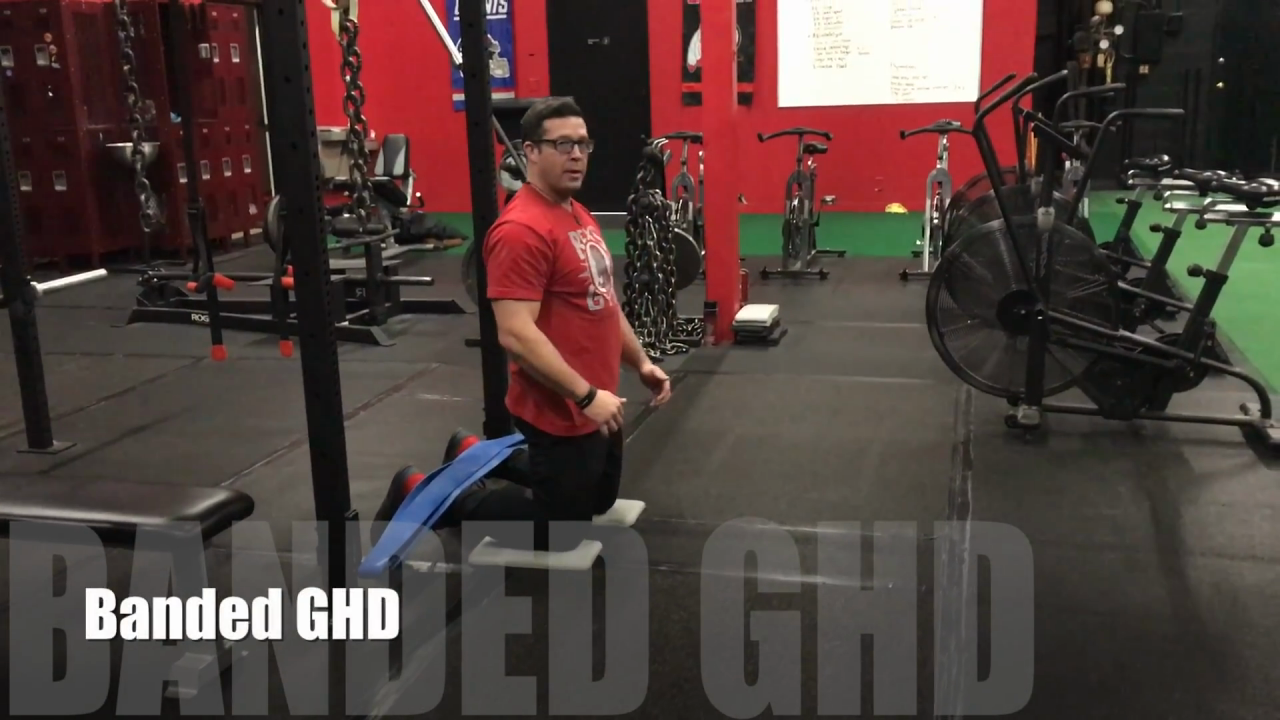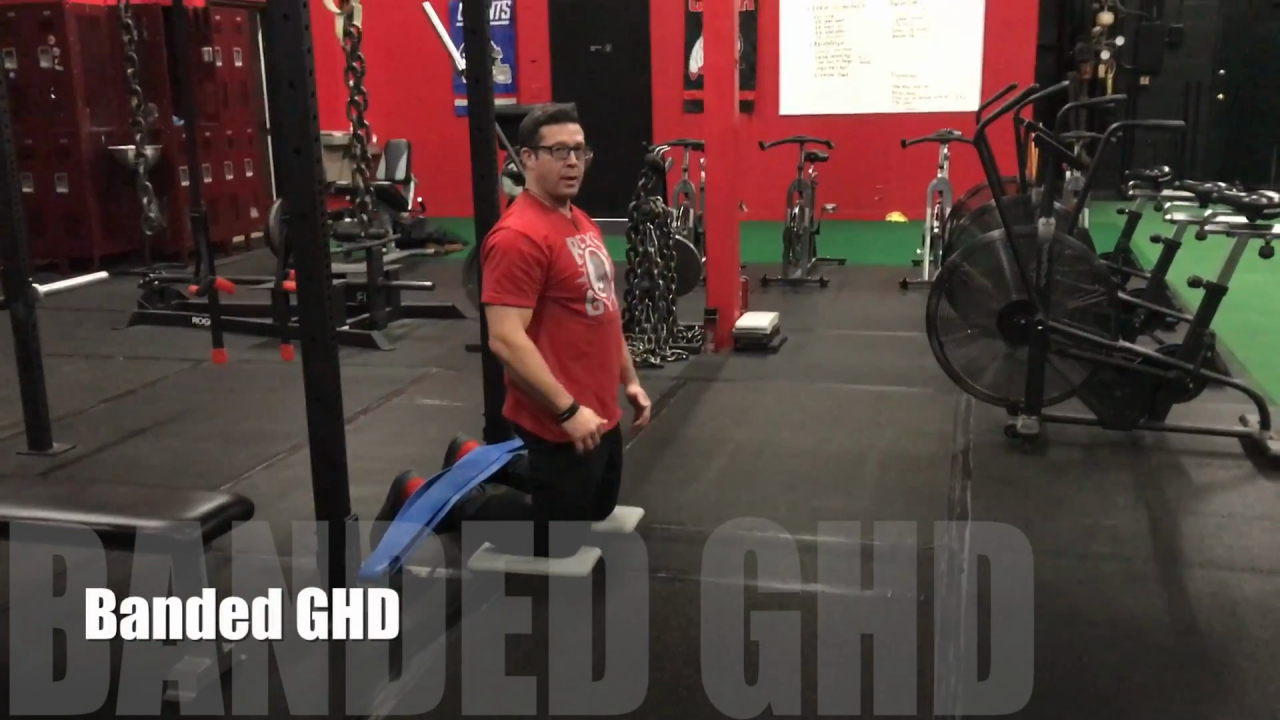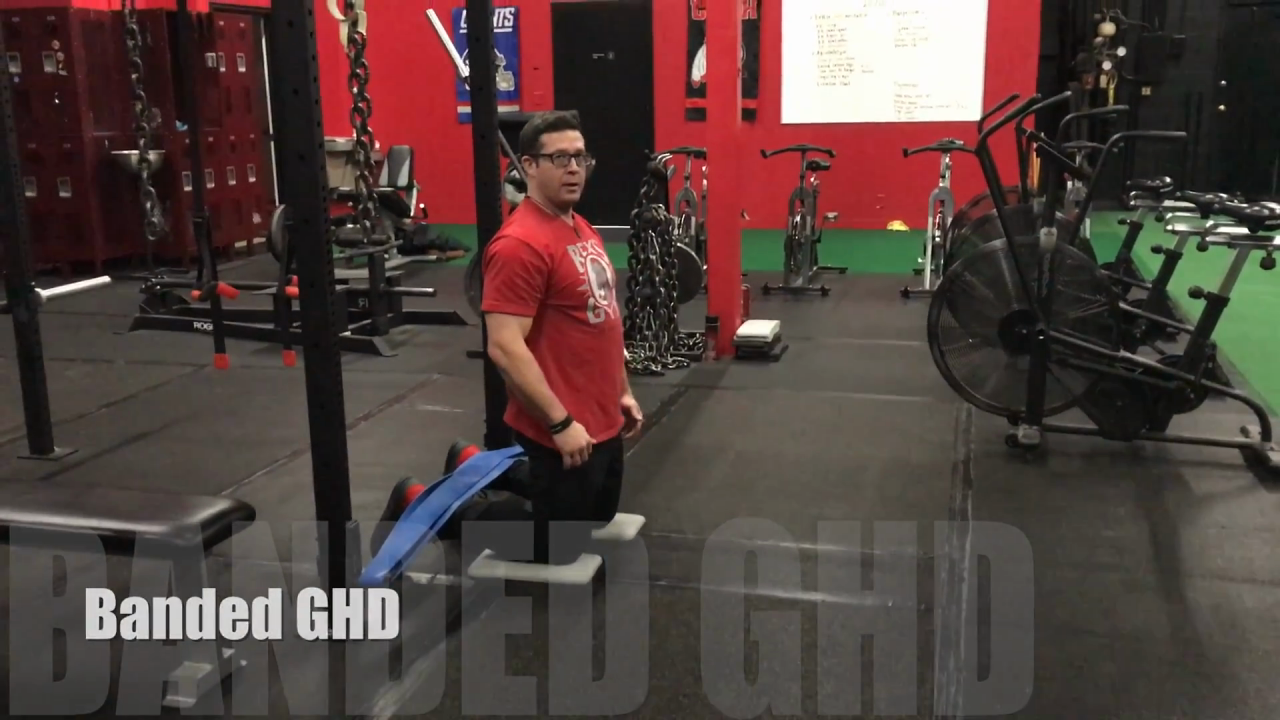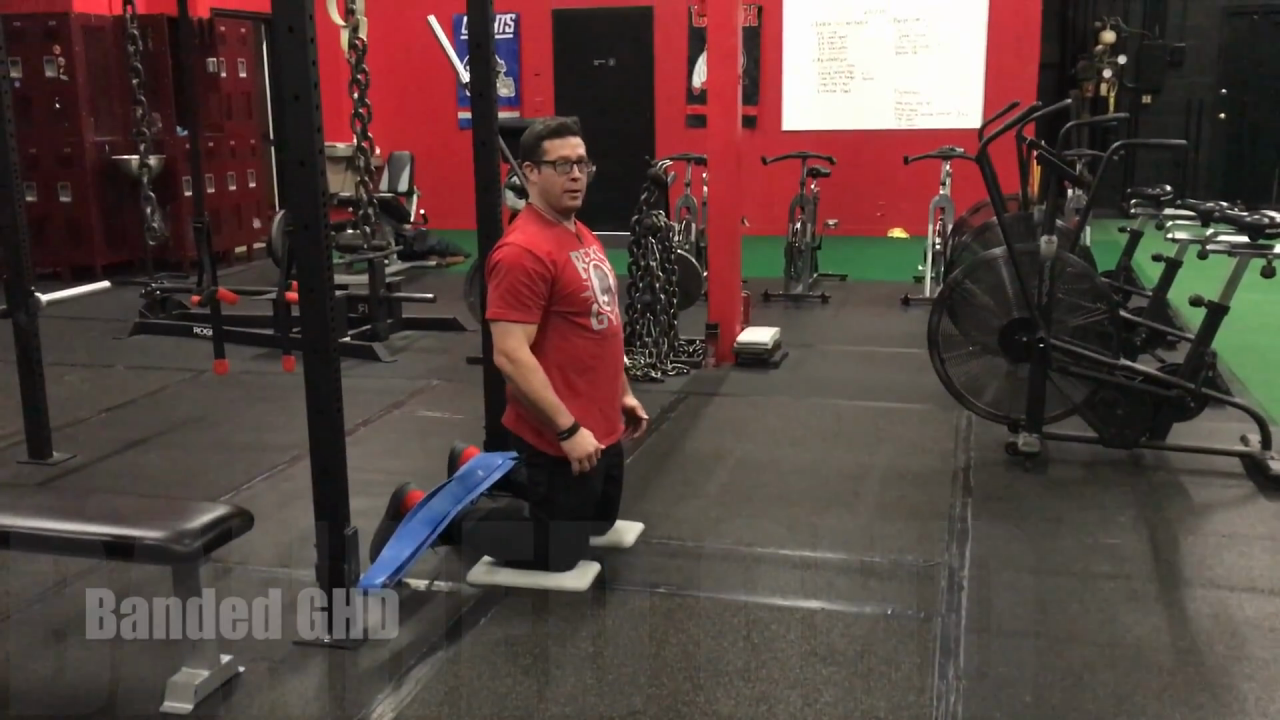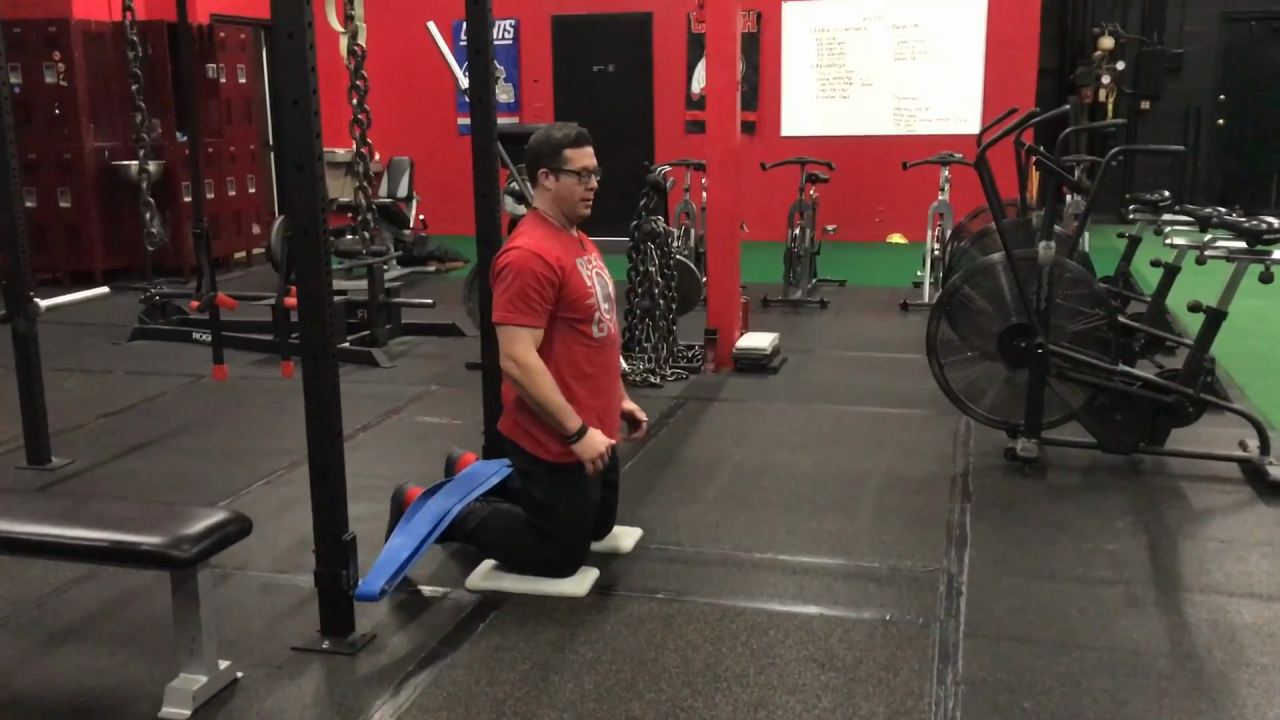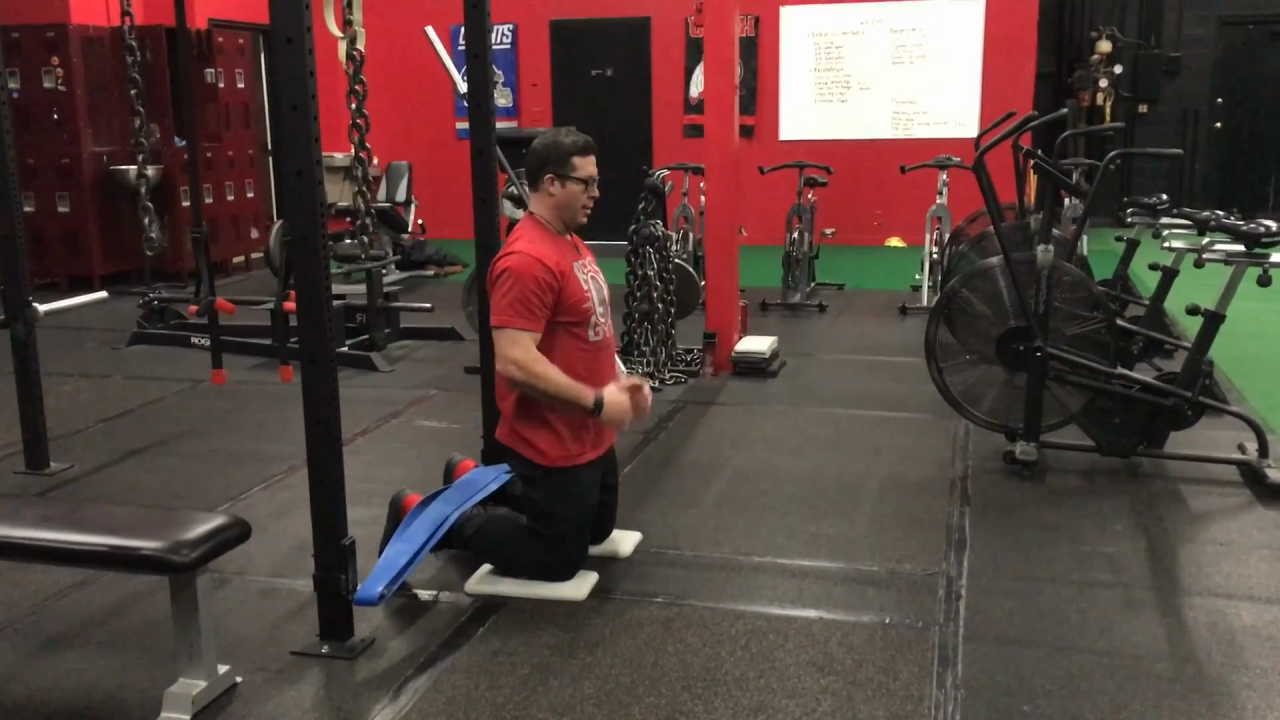
dt=0.2s
person 1, frame 1
left shoulder: (578, 215)
right shoulder: (521, 230)
right elbow: (516, 334)
left wrist: (641, 362)
right wrist: (586, 395)
left hip: (596, 402)
right hip: (560, 412)
left knee: (598, 501)
right knee: (560, 532)
person 1, frame 2
left shoulder: (581, 222)
right shoulder: (517, 237)
right elbow: (506, 340)
left wrist: (629, 380)
right wrist: (569, 411)
left hip: (600, 409)
right hip: (560, 419)
left knee: (597, 508)
right knee: (558, 539)
person 1, frame 3
left shoulder: (582, 229)
right shoulder: (520, 245)
right elbow: (505, 348)
left wrist: (623, 392)
right wrist: (560, 424)
left hip: (599, 418)
right hip: (563, 427)
left knee: (597, 516)
right knee: (559, 546)
person 1, frame 4
left shoulder: (582, 235)
right shoulder: (523, 252)
right elbow: (511, 356)
left wrist: (623, 393)
right wrist: (568, 431)
left hip: (600, 424)
right hip: (561, 433)
left knee: (597, 521)
right knee: (559, 552)
person 1, frame 5
left shoulder: (578, 240)
right shoulder: (530, 256)
right elbow: (517, 360)
left wrist: (620, 397)
right wrist: (577, 432)
left hip: (595, 429)
right hip: (555, 438)
left knee: (596, 527)
right knee: (559, 556)
person 1, frame 6
left shoulder: (571, 243)
right shoulder: (528, 260)
right elbow: (515, 363)
left wrist: (617, 383)
right wrist: (597, 402)
left hip: (590, 434)
right hip: (552, 442)
left knee: (596, 531)
right knee: (558, 561)
